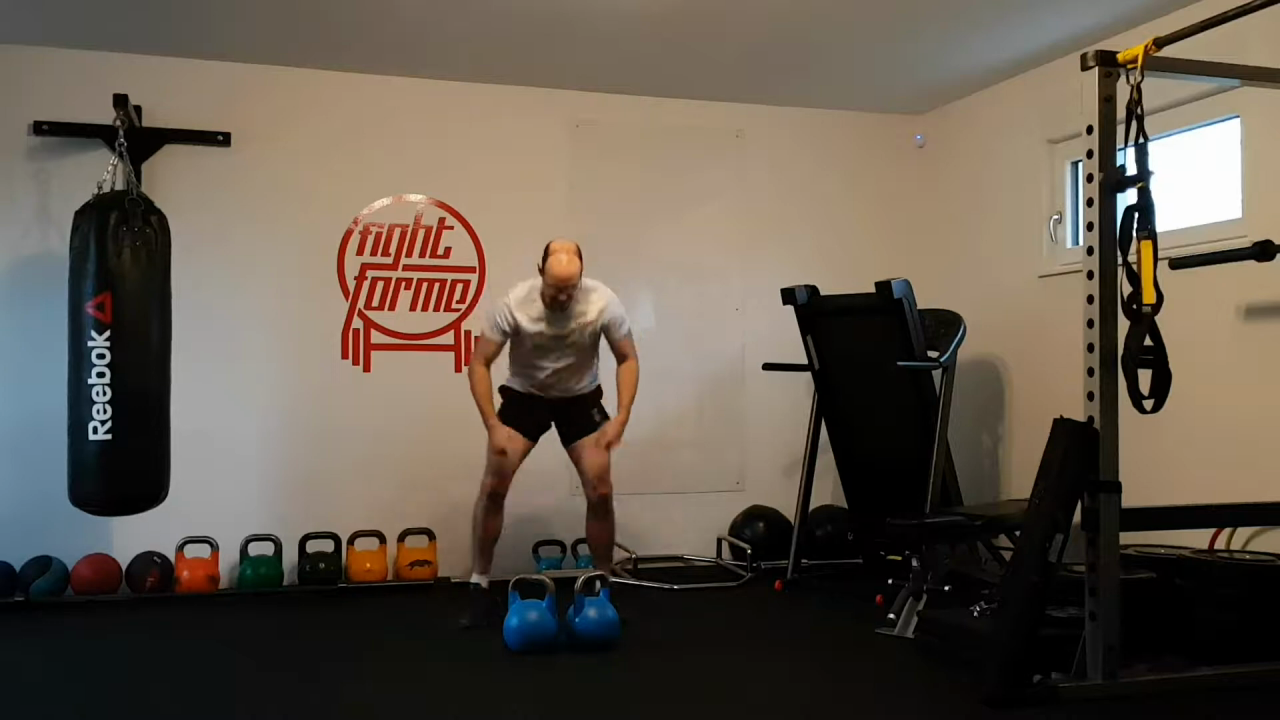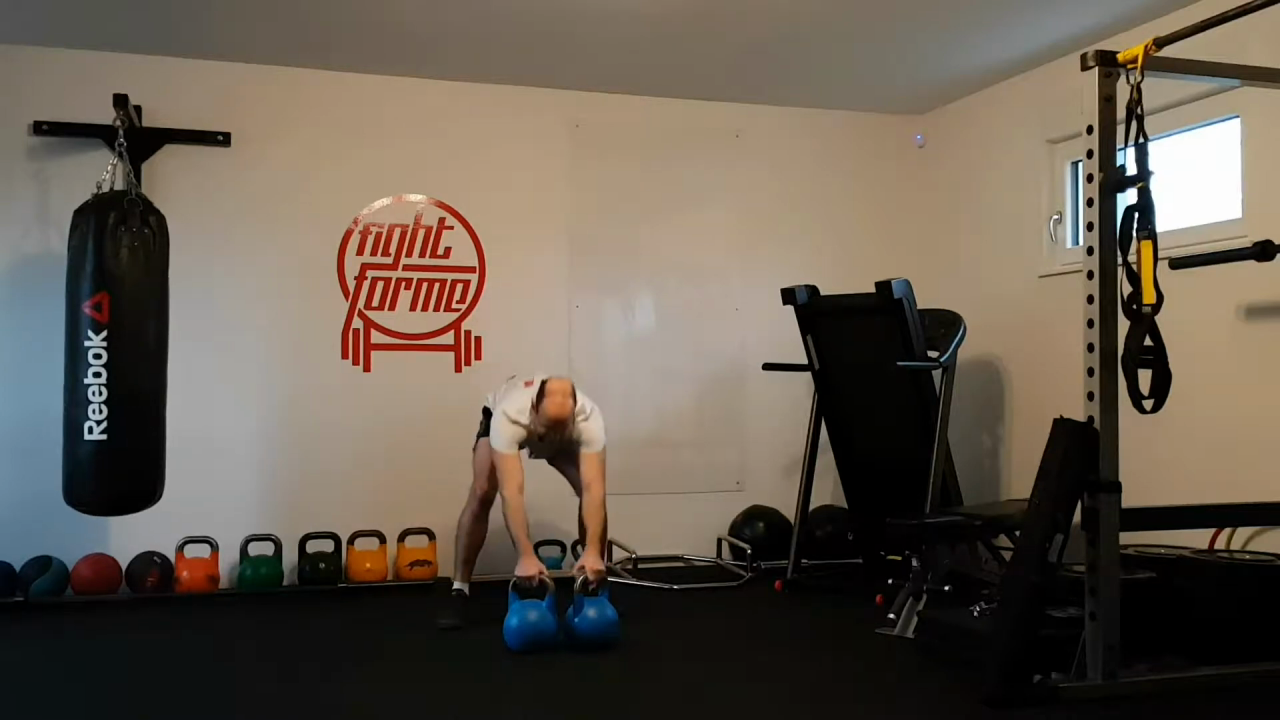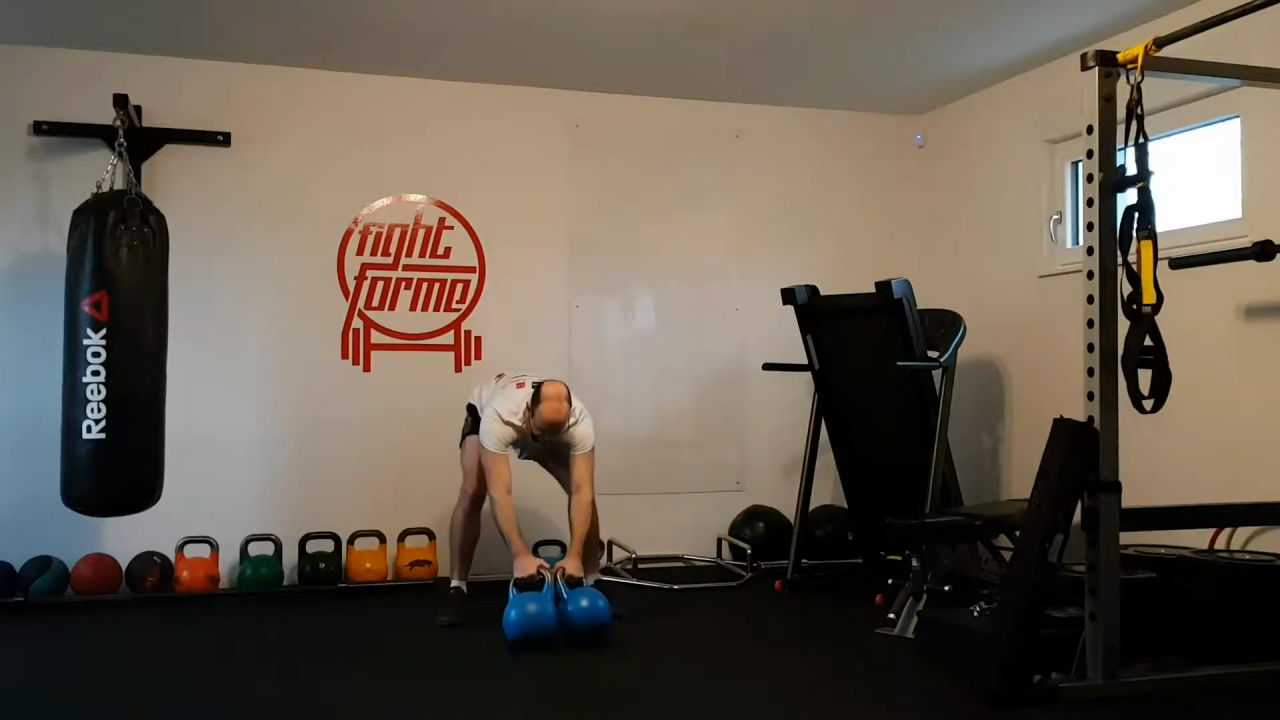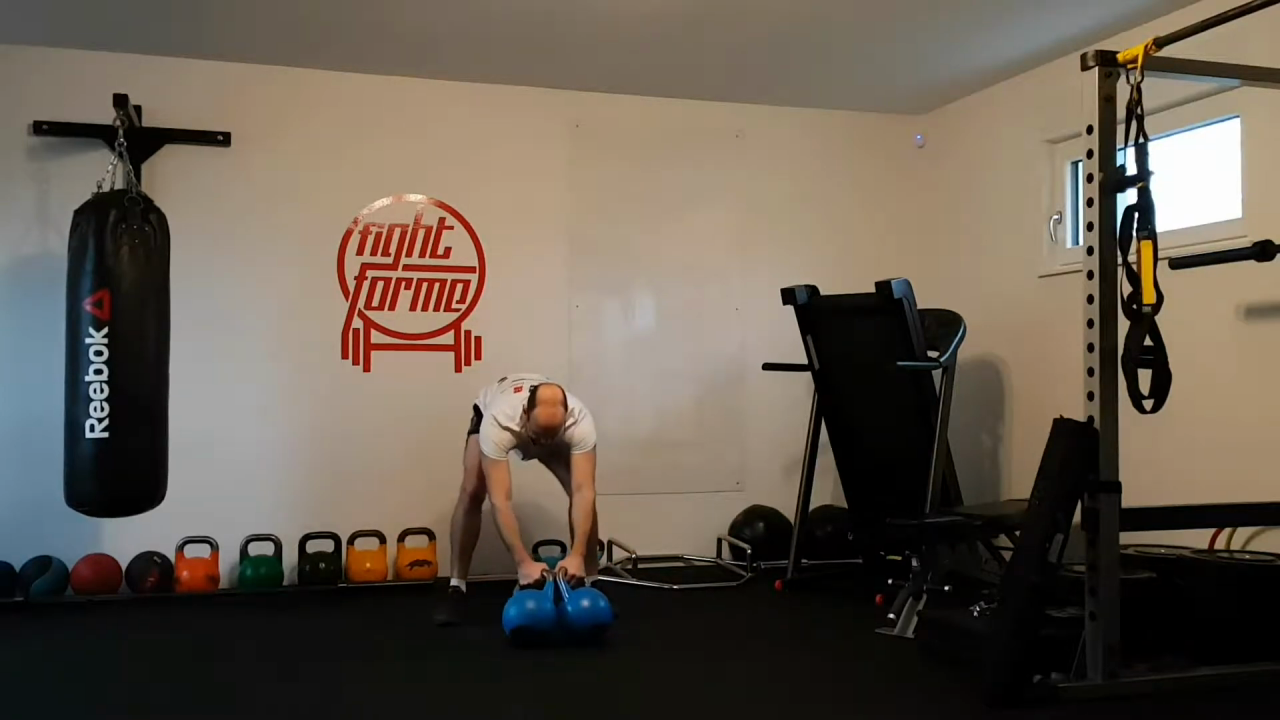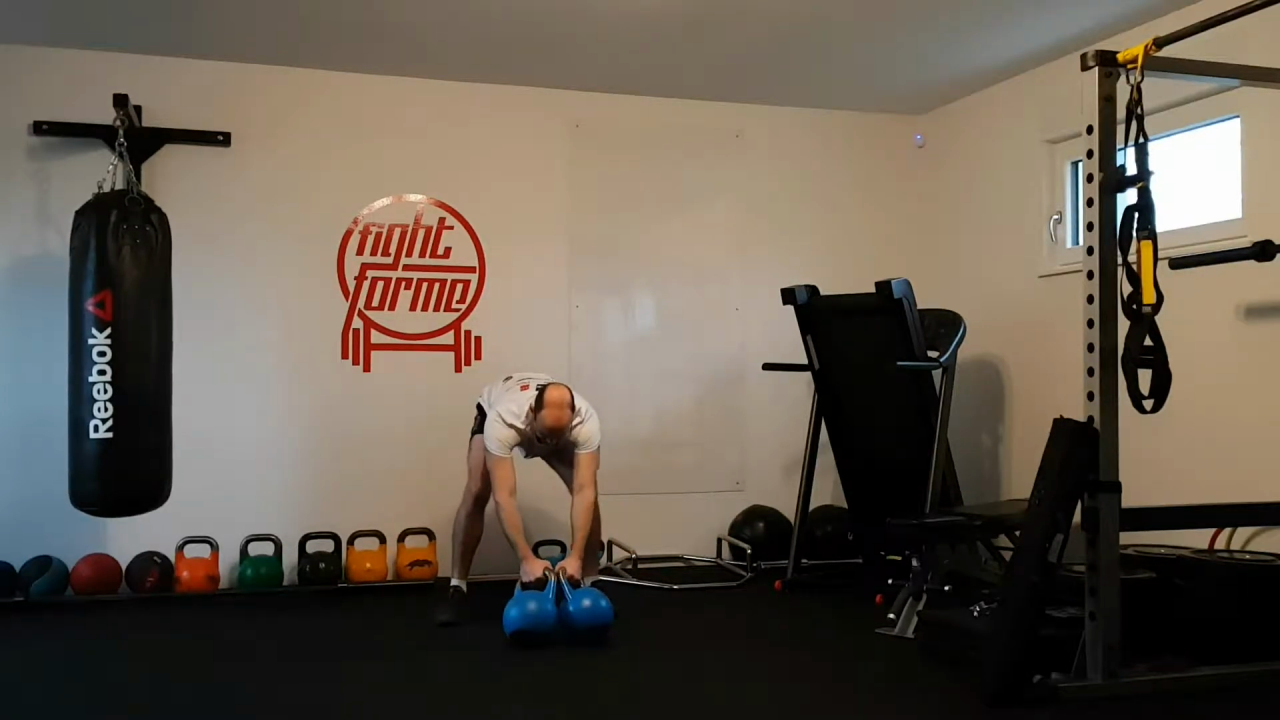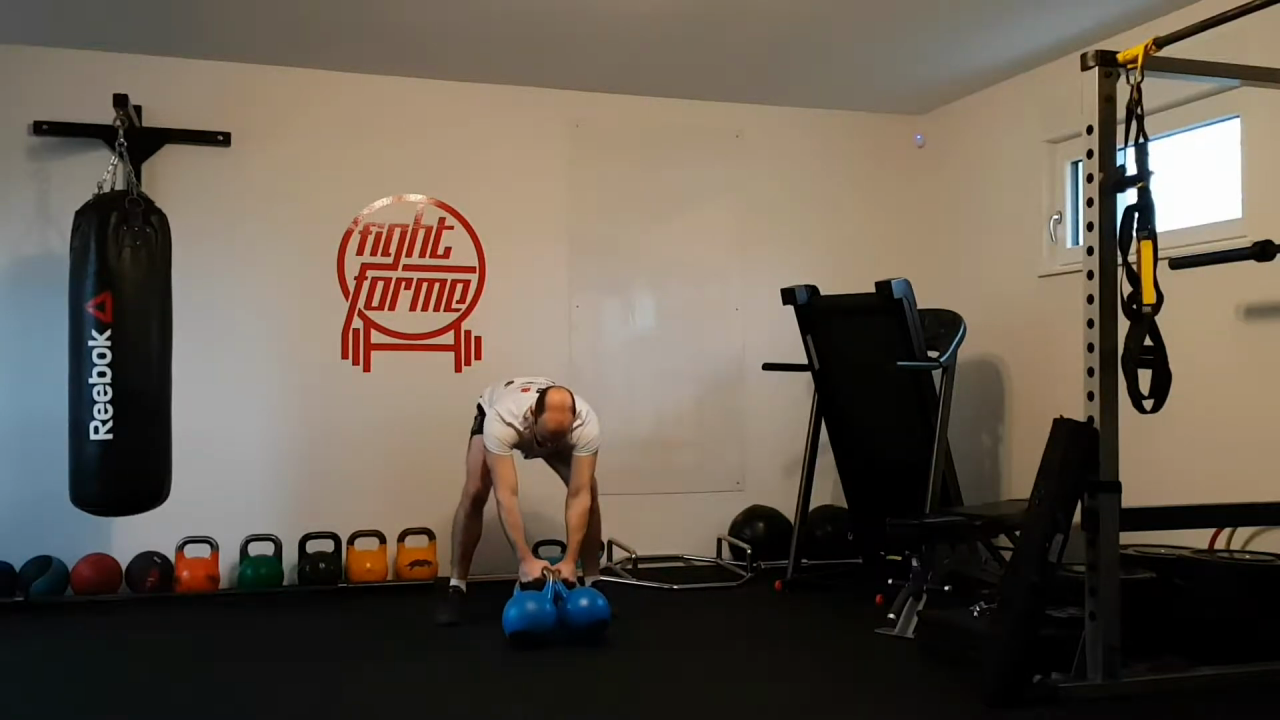
dt=0.4s
person 1, frame 1
left shoulder: (604, 302)
right shoulder: (514, 304)
left elbow: (628, 359)
right elbow: (478, 362)
left wrist: (619, 422)
right wrist: (491, 424)
left hip: (580, 398)
right hip: (525, 397)
left knee: (600, 491)
right knee: (494, 485)
right ankle: (479, 587)
person 1, frame 2
left shoulder: (588, 417)
right shoulder: (509, 417)
left elbow: (594, 489)
right elbow: (512, 492)
left wrist: (593, 551)
right wrist: (526, 555)
left knee: (587, 492)
right knee: (481, 494)
right ankle: (459, 591)
person 1, frame 3
left shoulder: (579, 422)
right shoulder: (497, 418)
left elbow: (582, 492)
right elbow: (499, 494)
left wrist: (575, 555)
right wrist: (521, 555)
left hip: (538, 425)
left knee: (583, 491)
right knee: (472, 494)
left ankle: (593, 584)
right ankle: (457, 589)
person 1, frame 4
left shoulder: (580, 422)
right shoulder: (496, 423)
left elbow: (584, 492)
right elbow: (499, 499)
left wrist: (577, 555)
right wrist: (523, 561)
left hip: (549, 423)
right hip: (490, 409)
left knee: (580, 492)
right knee: (471, 493)
right ankle: (457, 589)
person 1, frame 5
left shoulder: (586, 421)
right shoulder: (502, 420)
left elbow: (583, 491)
right elbow: (504, 496)
left wrist: (575, 556)
right wrist: (527, 558)
left hip: (555, 423)
right hip: (493, 409)
left knee: (588, 489)
right knee: (476, 493)
left ankle: (592, 584)
right ankle: (457, 589)
person 1, frame 6
left shoulder: (586, 424)
right shoulder: (500, 420)
left elbow: (579, 496)
right elbow: (505, 495)
left wrist: (570, 560)
right wrist: (525, 559)
left hip: (554, 425)
left knee: (590, 491)
right knee: (474, 494)
left ankle: (592, 583)
right ankle: (456, 588)
